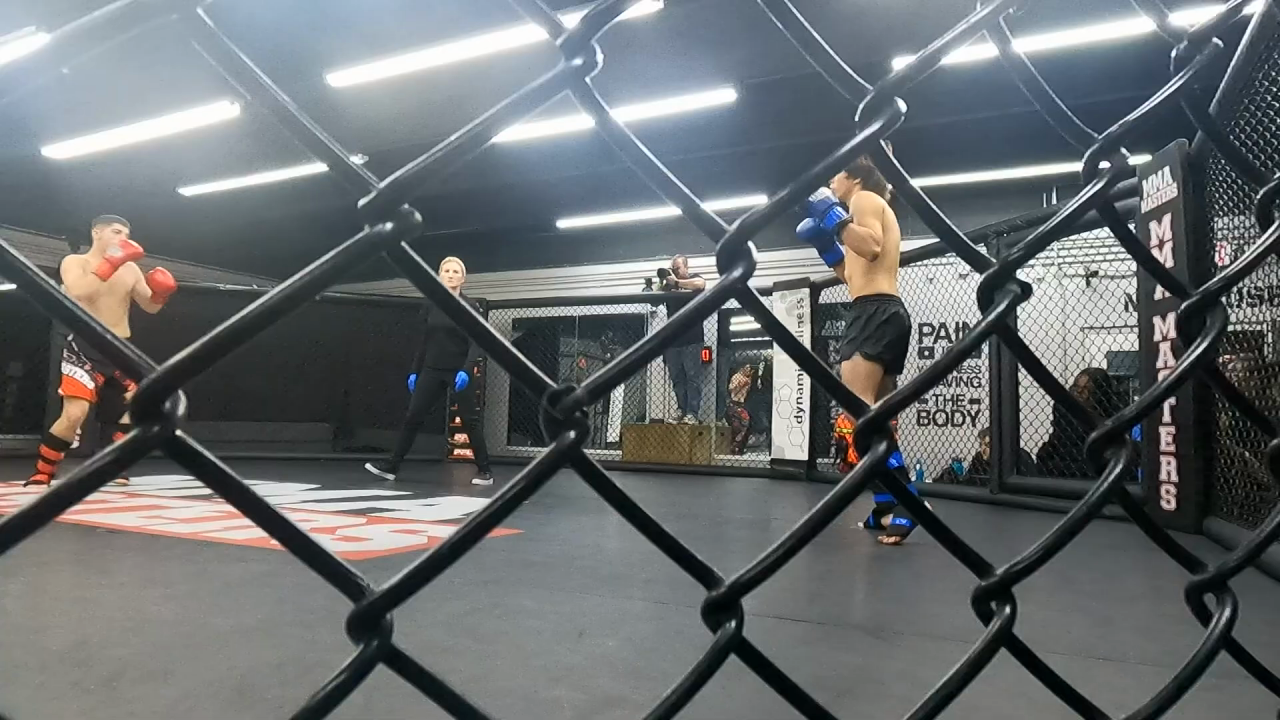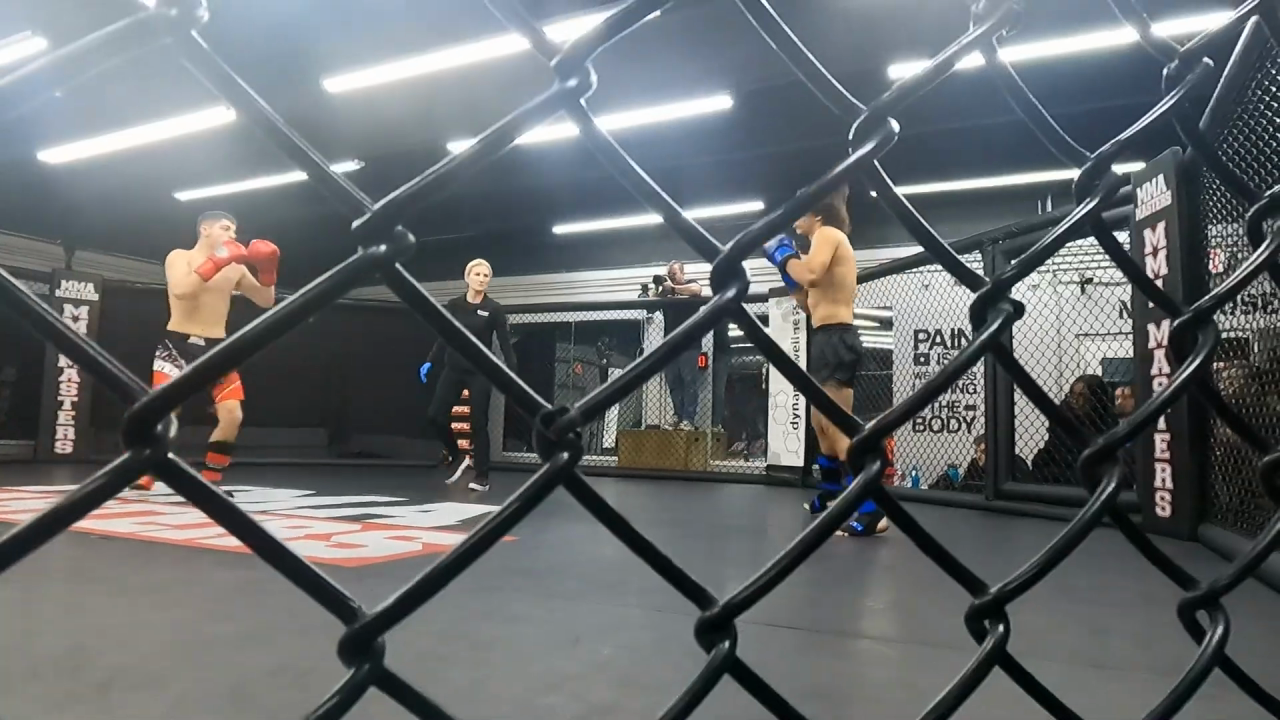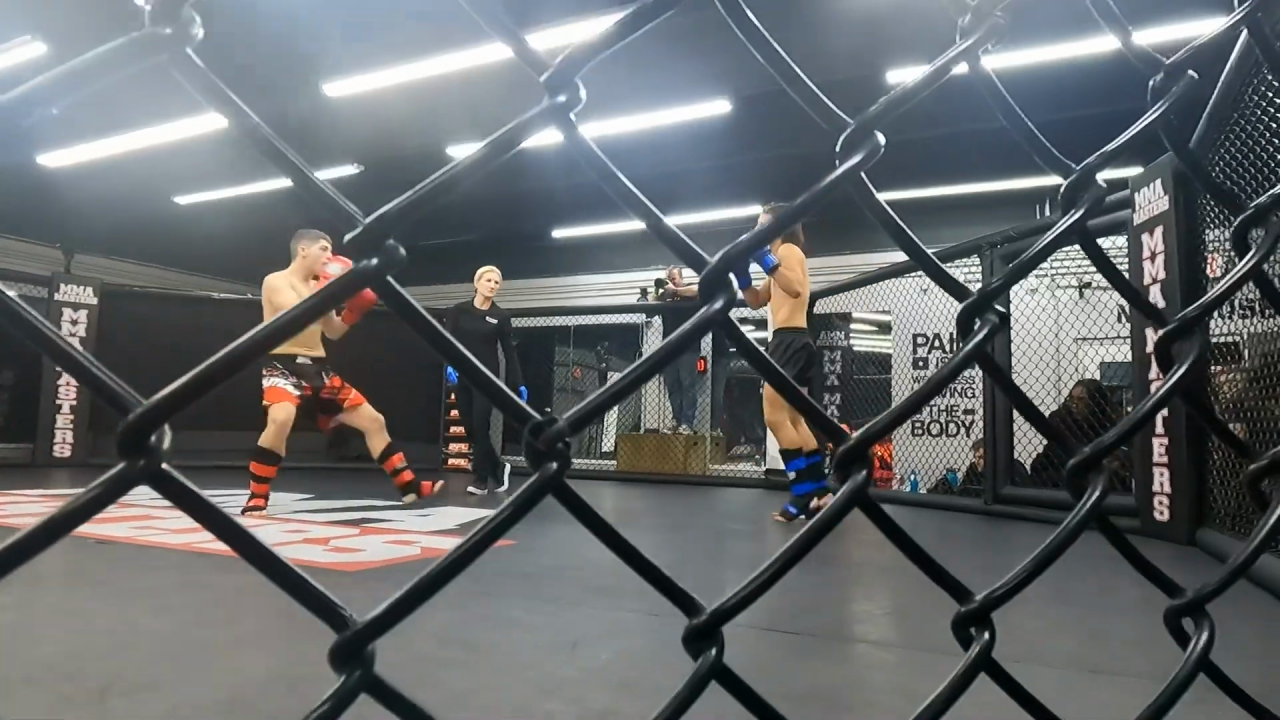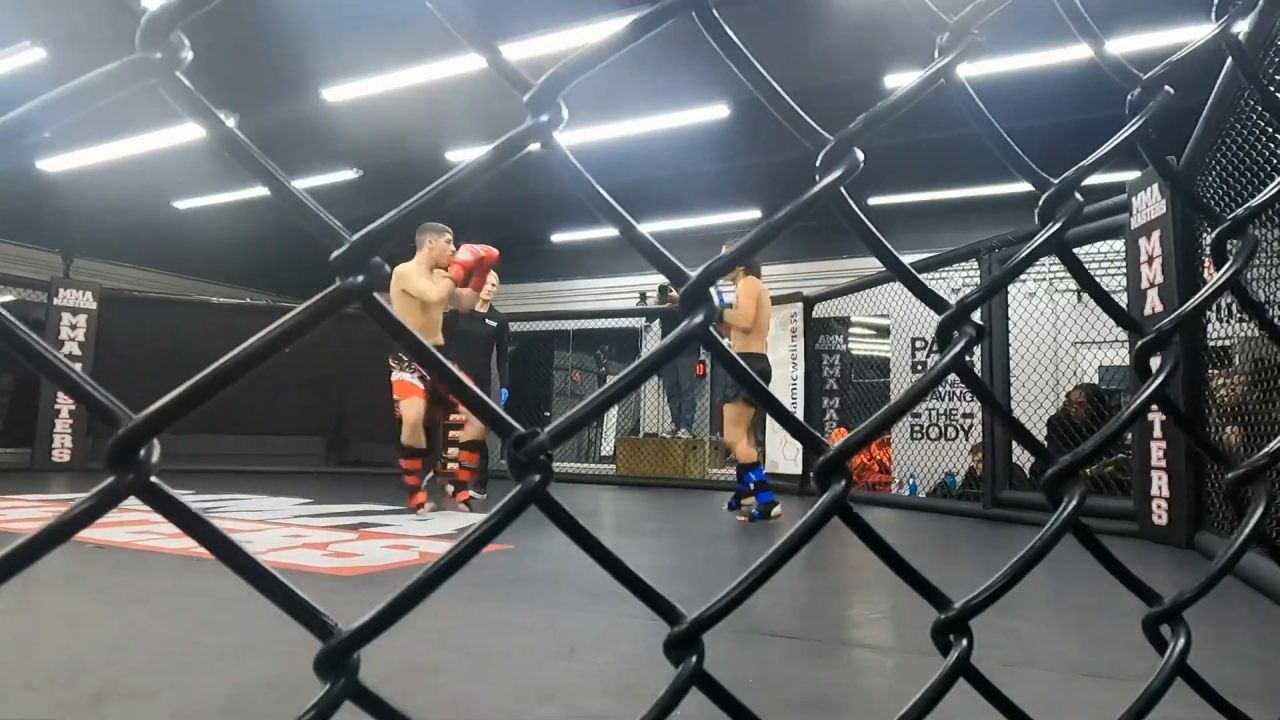
dt=0.3s
person 1, frame 1
left shoulder: (866, 199)
right shoulder: (872, 208)
left elbow: (870, 248)
left wrist: (833, 216)
right wrist: (827, 246)
left hip: (875, 314)
right hip: (882, 313)
right knee: (867, 411)
left ankle: (905, 502)
right ankle: (887, 505)
person 1, frame 2
left shoulder: (827, 234)
right shoulder: (831, 241)
left elbow: (810, 274)
right elbow: (810, 306)
left wrist: (782, 254)
right wrist: (788, 274)
left hip: (833, 339)
right hip: (834, 338)
left knee: (836, 425)
right knee: (821, 422)
left ankle: (870, 511)
right ankle: (830, 493)
person 1, frame 3
left shoulder: (789, 250)
right shoulder: (780, 256)
left elbow: (796, 289)
right elbow: (755, 301)
left wrist: (767, 259)
right wrist: (741, 274)
left hip: (790, 341)
right hip: (793, 342)
left knee: (775, 417)
right knee: (794, 421)
left ankle: (801, 493)
right ankle: (816, 489)
person 1, frame 4
left shoulder: (749, 283)
right shoulder: (750, 287)
left elbow: (744, 324)
right elbow: (733, 328)
left wrist: (716, 306)
right wrist: (716, 307)
left hip: (747, 364)
right hip: (752, 364)
left knee: (734, 438)
right knee: (743, 434)
left ankle: (766, 501)
right ankle: (745, 490)
person 2, frame 1
left shoulder: (130, 269)
right shoulder: (73, 263)
left elbow: (151, 306)
right elbow: (78, 294)
left wrist: (161, 292)
right wrist: (111, 262)
right hip: (85, 346)
right knee: (73, 415)
right ankle: (42, 473)
person 2, frame 2
left shoulder: (235, 268)
right shoulder: (179, 257)
left elbow: (266, 301)
right elbow: (180, 291)
left wrist: (267, 270)
right wrist: (215, 262)
left hip: (216, 349)
right hip: (177, 346)
left knee: (231, 417)
left ankle: (209, 484)
right ankle: (144, 472)
person 2, frame 3
left shoulder: (320, 285)
right shoulder: (275, 282)
left elbow: (335, 332)
left wrist: (354, 309)
right wrist: (328, 282)
left hip: (318, 369)
right hip: (283, 367)
left knee: (374, 422)
right knee: (279, 421)
left ankle: (410, 488)
right ankle: (257, 497)
person 2, frame 4
left shoulder: (440, 274)
right shoulder: (405, 272)
left elbow: (466, 303)
right elbow: (435, 298)
left wrist: (480, 272)
right wrist: (461, 267)
right hip: (409, 359)
right knee: (413, 419)
left ankle: (459, 486)
right ankle: (415, 492)
person 3, frame 1
left shoulder: (468, 307)
right shoulder: (430, 306)
left elbow: (474, 344)
right elbow: (424, 342)
left wrist: (466, 370)
right wrist: (415, 371)
left hip: (458, 372)
right hip: (432, 371)
left knee: (469, 421)
right knee: (413, 418)
left ankle: (484, 471)
right ankle: (391, 466)
person 3, frame 2
left shoulder: (494, 309)
right shoulder: (453, 306)
left elbow: (505, 343)
right elbow: (443, 338)
right wrist: (430, 361)
left hip: (479, 373)
right hip: (452, 370)
left knee: (478, 423)
right knee: (435, 415)
left ankle: (482, 476)
right ankle: (457, 458)
person 3, frame 3
left shoulder: (501, 317)
right shoulder: (459, 311)
left elbow: (508, 352)
left wrist: (518, 383)
right wrist: (450, 364)
right hip: (462, 376)
left knee: (479, 428)
right knee: (470, 429)
left ankle: (482, 479)
right ankle: (498, 467)
person 3, frame 4
left shoulder: (499, 320)
right shoulder: (456, 314)
left elbow: (502, 356)
right elbow: (442, 345)
left wrist: (504, 385)
left hip: (478, 380)
left knee: (476, 430)
left ankle: (480, 484)
